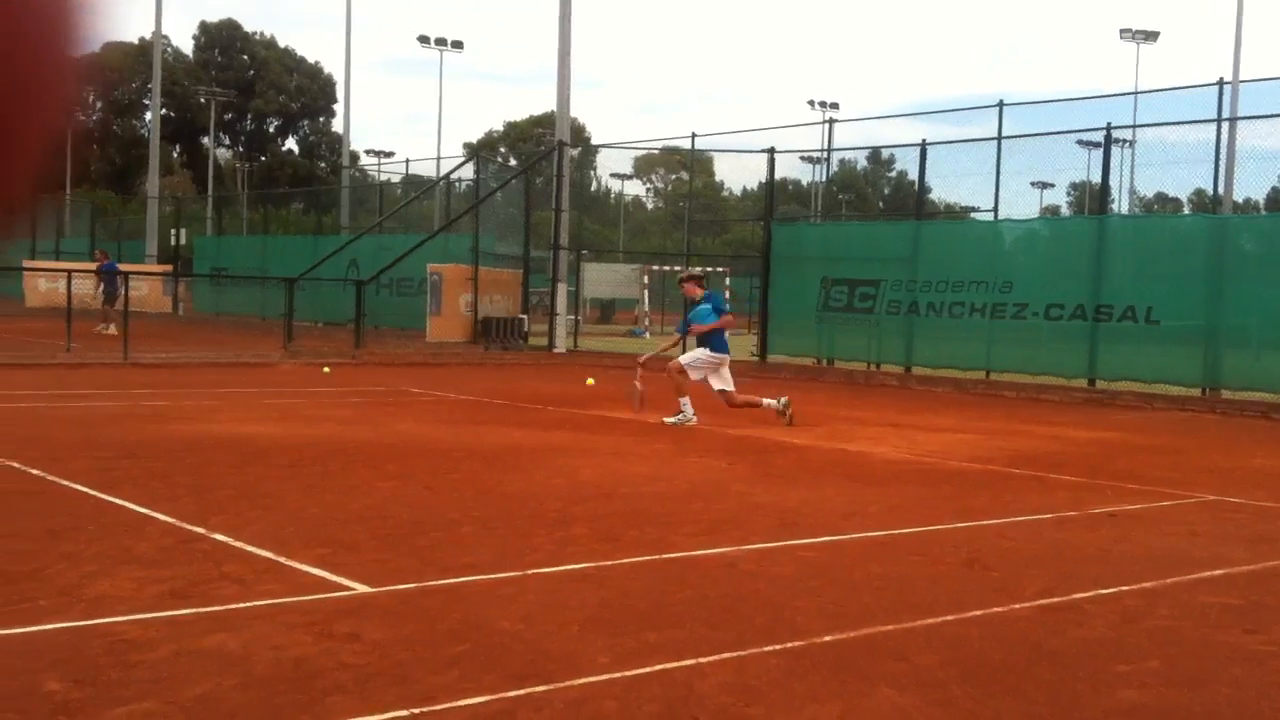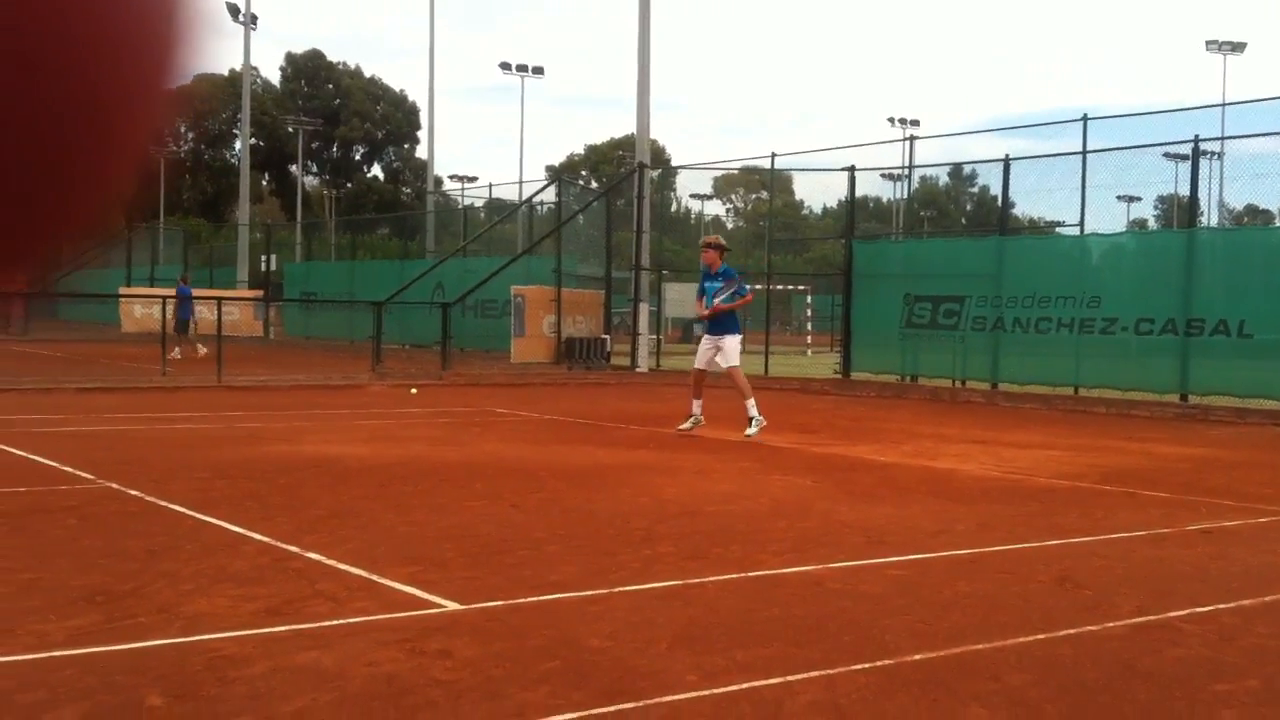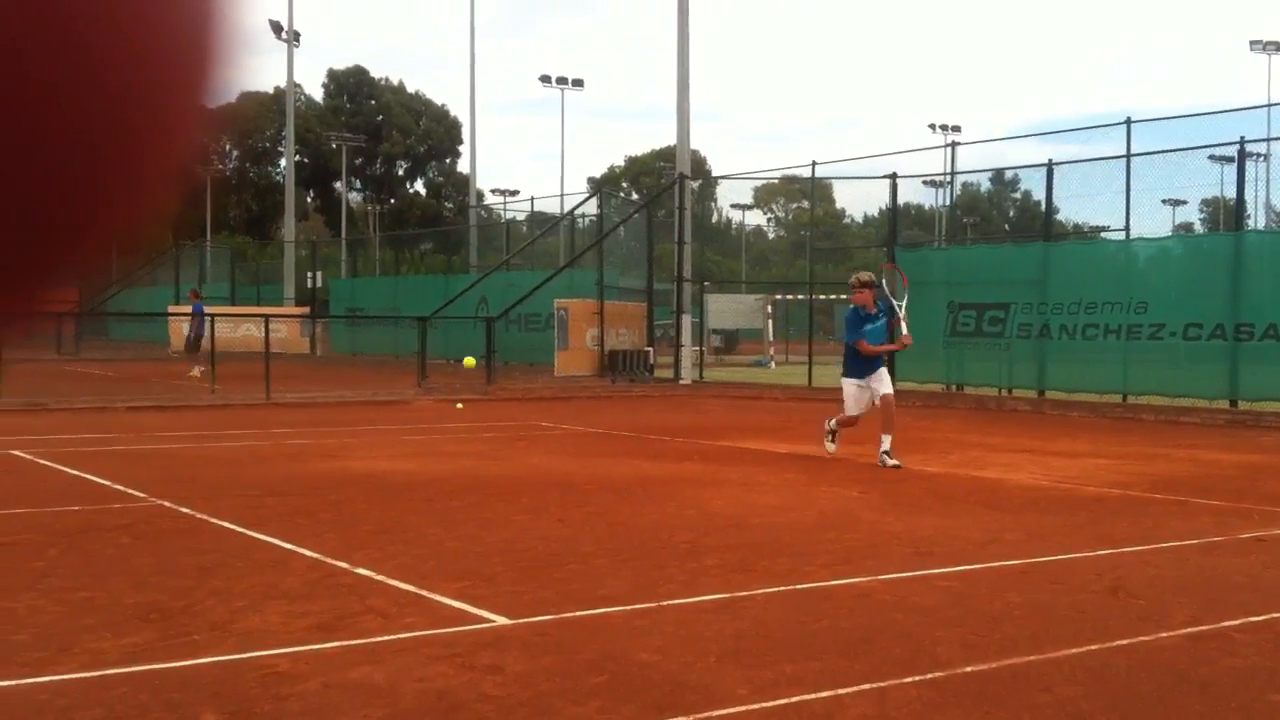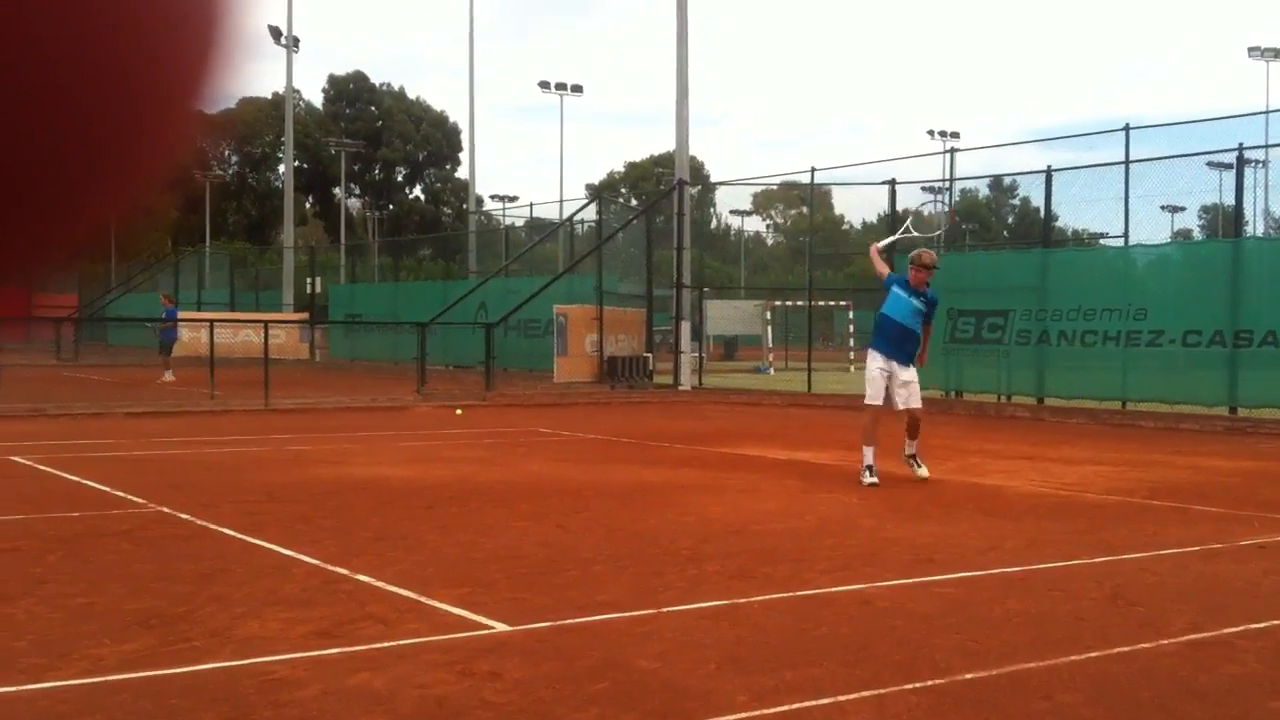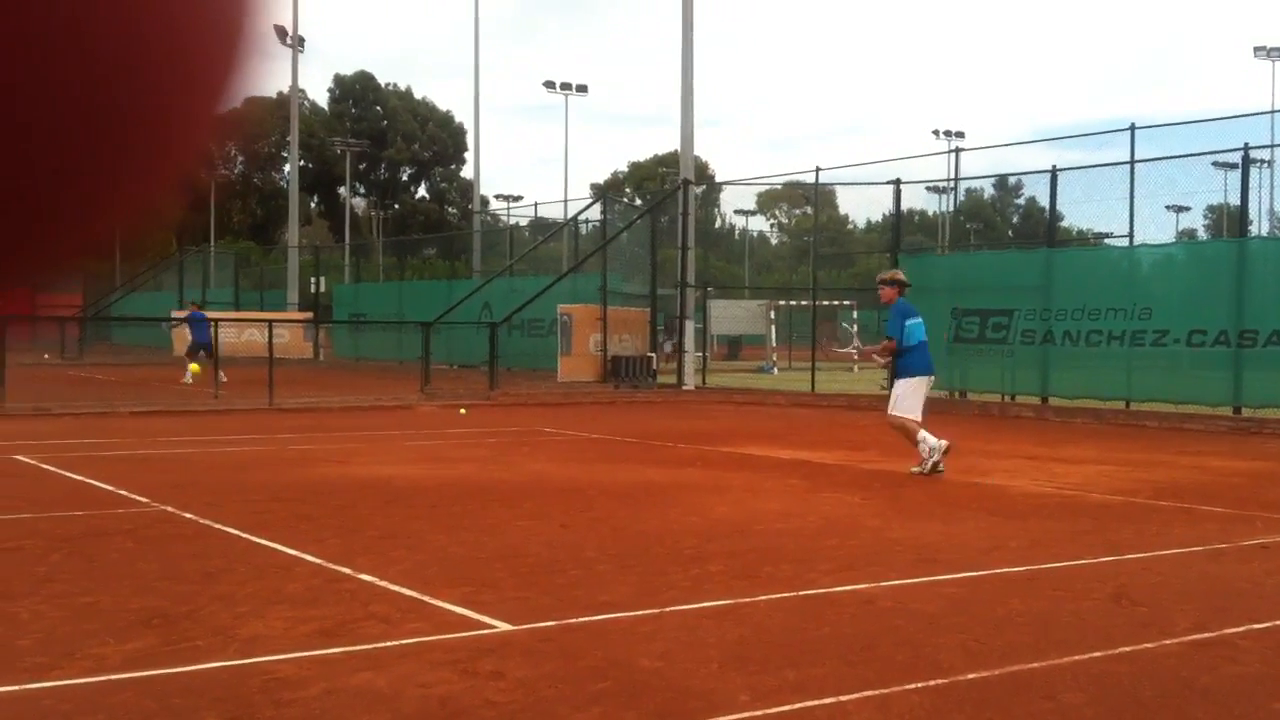
dt=1s
person 1, frame 1
left shoulder: (713, 298)
right shoulder: (692, 310)
left elbow: (729, 320)
right elbow: (675, 340)
left wrist: (705, 328)
right wrist: (650, 355)
left hip: (714, 351)
right hip: (709, 352)
left knee: (673, 367)
right knee: (733, 401)
left ankle: (687, 413)
right ankle: (777, 404)
person 1, frame 2
left shoulder: (731, 274)
right shoulder: (705, 275)
left elbow: (748, 298)
right elbow: (699, 296)
left wrist: (724, 307)
right wrist: (700, 310)
left hip: (729, 332)
right hip: (710, 333)
left knee: (733, 371)
right knee: (697, 372)
left ankle: (755, 418)
right ankle: (696, 415)
person 1, frame 3
left shoulder: (884, 307)
right shoulder: (852, 317)
left elbow: (891, 331)
right elbow: (864, 349)
right wrist: (896, 347)
left hip: (877, 368)
right hip: (853, 372)
left knee: (888, 401)
right knee: (852, 419)
left ankle: (885, 451)
right ankle: (831, 425)
person 1, frame 4
left shoulder: (929, 299)
right shoulder: (898, 282)
right elbow: (883, 270)
left wrist: (923, 351)
right wrist: (874, 251)
left hip: (904, 363)
right hip: (878, 356)
left knee: (915, 413)
right knee: (873, 410)
left ankle: (911, 454)
right ankle: (868, 465)
person 1, frame 5
left shoulder: (897, 310)
right shoulder: (909, 308)
left elbow: (892, 344)
left wrist: (873, 350)
right wrist: (888, 356)
left hip: (910, 373)
right hip: (925, 371)
left knee: (896, 420)
right knee: (905, 420)
left ankle: (935, 445)
right ankle: (929, 458)
